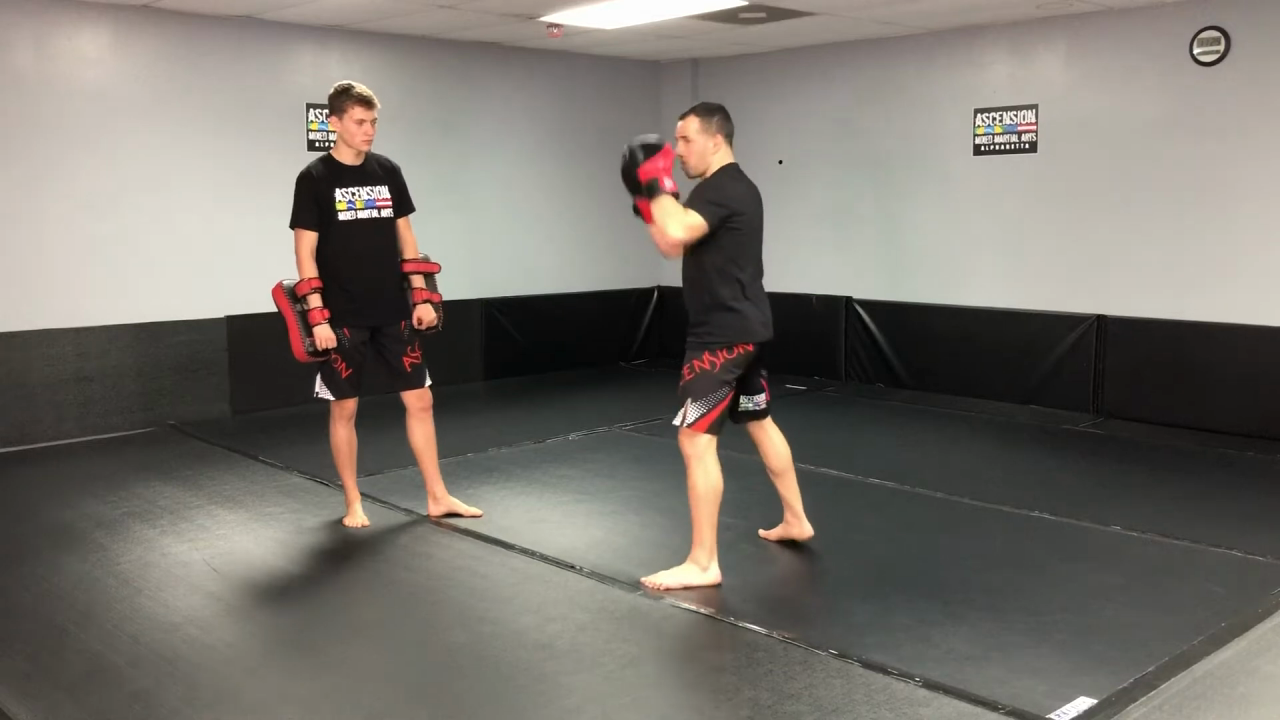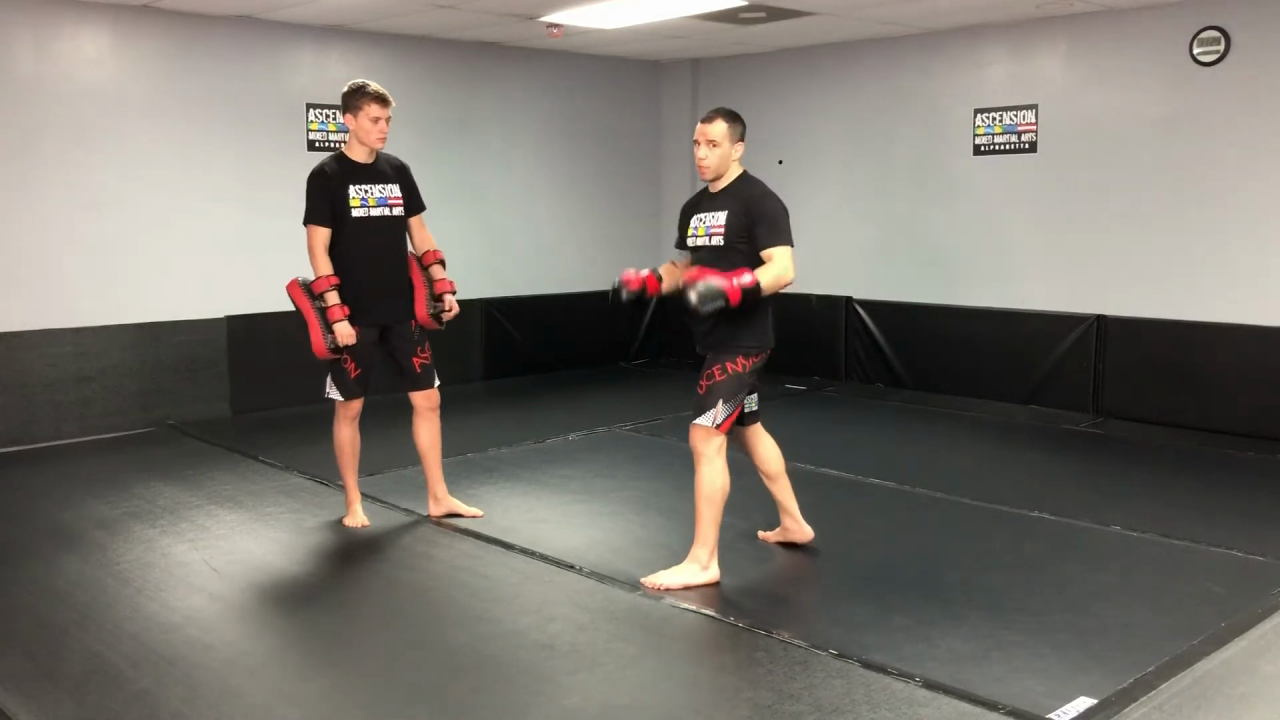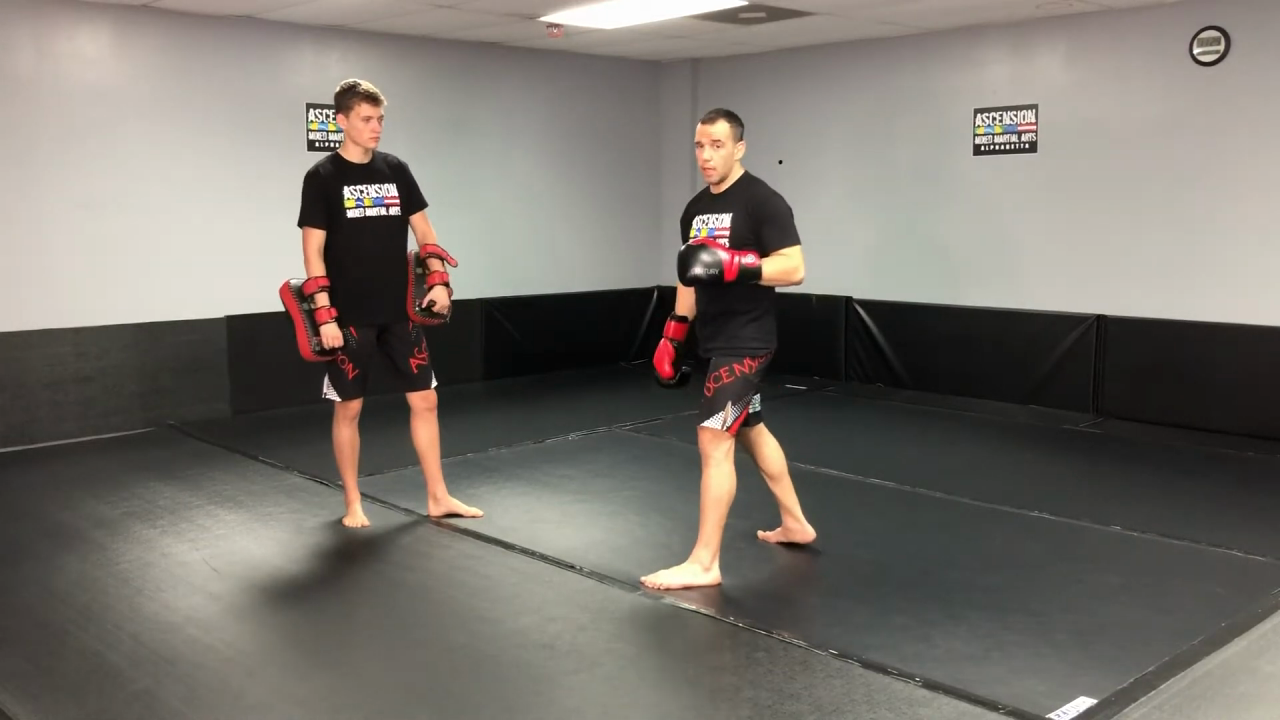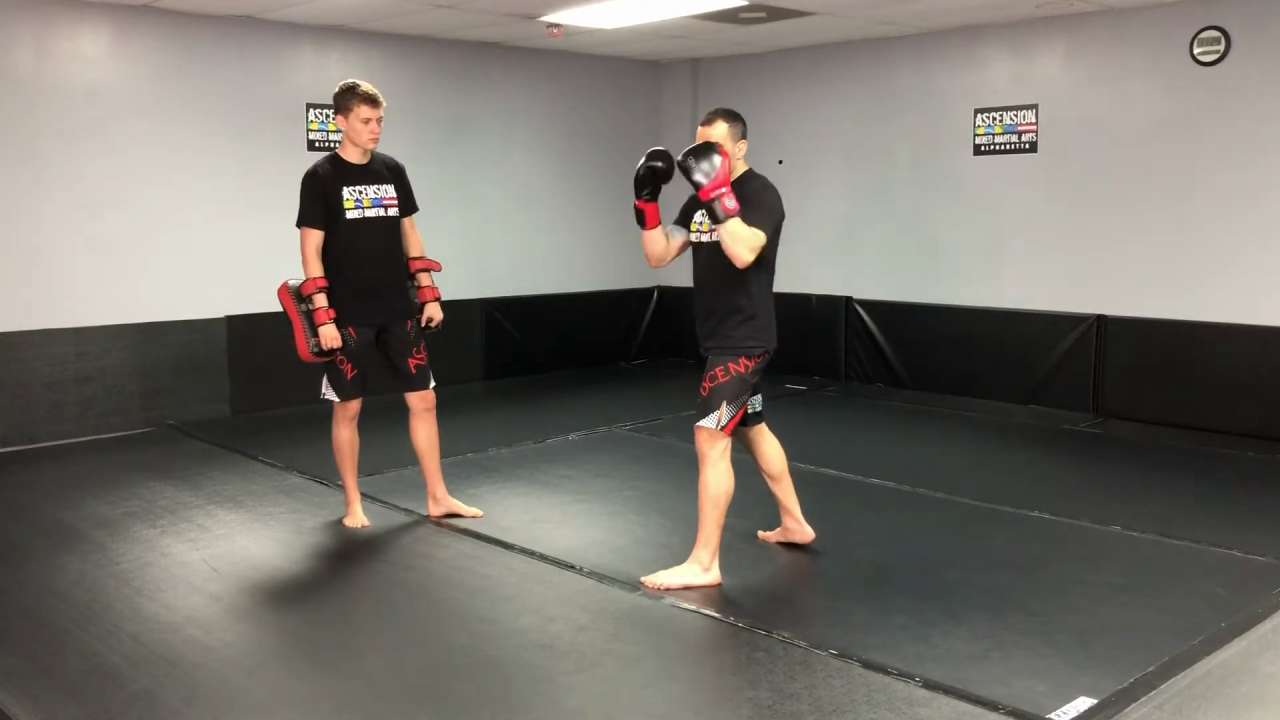
dt=1s
person 1, frame 1
left shoulder: (720, 188)
right shoulder: (734, 186)
left elbow: (674, 232)
right elbow: (675, 244)
left wrist: (656, 182)
right wrist: (648, 196)
left hip: (722, 334)
right hip: (749, 327)
left knee: (695, 439)
right knee: (759, 421)
left ankle: (703, 563)
right ankle: (795, 520)
person 1, frame 2
left shoulder: (759, 201)
right shoulder: (694, 206)
left elbow: (783, 269)
right elbow: (681, 268)
left wrist: (731, 287)
right wrist: (647, 281)
left hip: (737, 338)
right hip: (718, 335)
left knee: (706, 438)
right knee: (748, 428)
left ankle: (702, 561)
right ankle: (793, 523)
person 1, frame 3
left shoulder: (762, 201)
right shoulder: (696, 208)
left elbow: (793, 269)
left wrist: (732, 264)
right wrist: (673, 334)
left hip: (745, 340)
right hip: (716, 339)
left knee: (714, 440)
right knee: (751, 429)
left ankle: (704, 563)
right ankle: (795, 523)
person 1, frame 4
left shoulder: (758, 192)
right shoulder: (701, 199)
left elbow: (743, 252)
right elbow: (658, 255)
left wrist: (718, 193)
right wrist: (646, 201)
left hip: (743, 339)
right hip: (722, 337)
left knee: (710, 439)
right knee: (752, 428)
left ankle: (704, 562)
right ankle: (794, 523)
person 2, frame 1
left shoulder: (387, 170)
right shoulder: (315, 179)
right elbow: (305, 252)
left wrist: (421, 296)
right wrist: (318, 315)
left hip: (393, 311)
right hip: (343, 316)
left knee: (420, 399)
right knee: (344, 408)
left ankle: (437, 496)
right ankle: (353, 503)
person 2, frame 2
left shoulder: (397, 169)
right shoulder: (327, 176)
left elbow: (419, 234)
right elbow: (318, 247)
left wrist: (442, 287)
right wrist: (335, 311)
left hip: (402, 310)
right hip: (354, 315)
left knee: (427, 398)
right knee: (349, 407)
left ankle: (438, 496)
right ankle: (353, 502)
person 2, frame 3
left shoulder: (395, 169)
right shoulder: (323, 177)
left elbow: (423, 229)
right elbow: (313, 251)
left wrist: (439, 280)
left hip: (400, 310)
right hip: (350, 316)
left knee: (425, 399)
right knee: (348, 407)
left ankle: (438, 497)
right ankle: (353, 503)
person 2, frame 4
left shoulder: (392, 170)
right shoulder: (321, 177)
right elbow: (311, 250)
left wrist: (429, 294)
right wrist: (323, 315)
left hip: (398, 311)
right hip: (349, 316)
left knee: (423, 399)
right knee: (347, 408)
left ankle: (437, 497)
right ankle: (353, 503)
